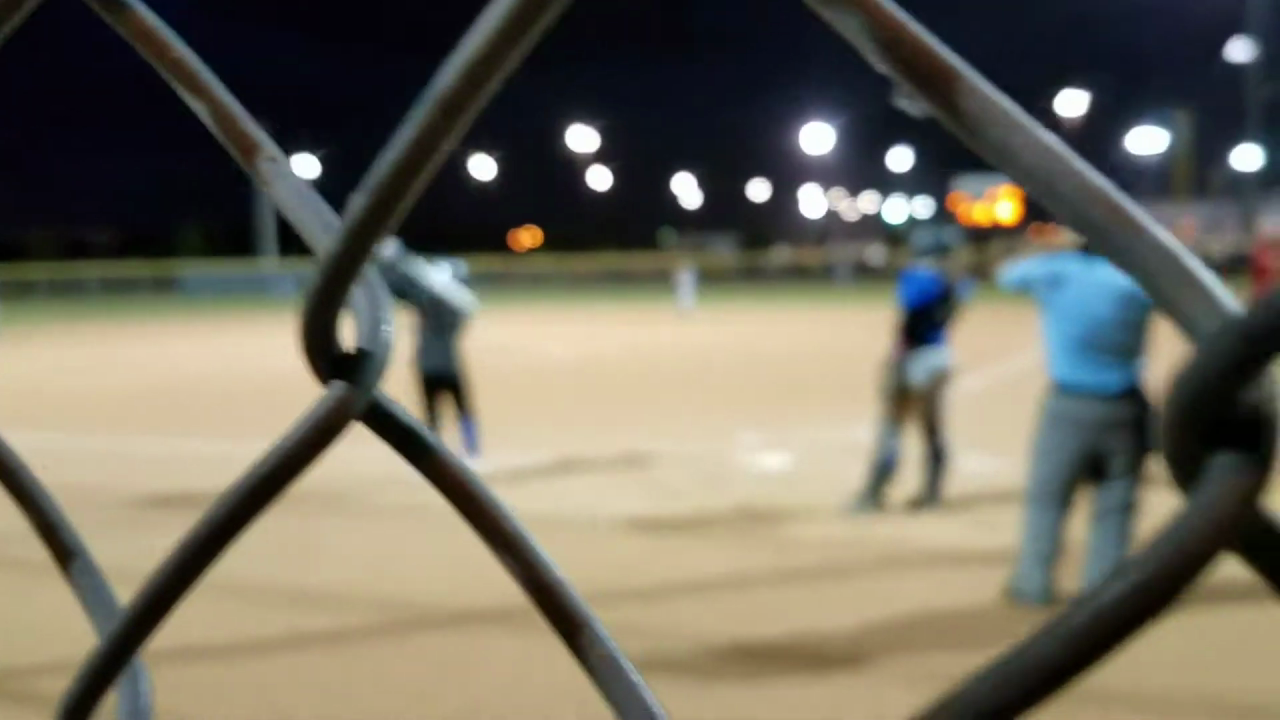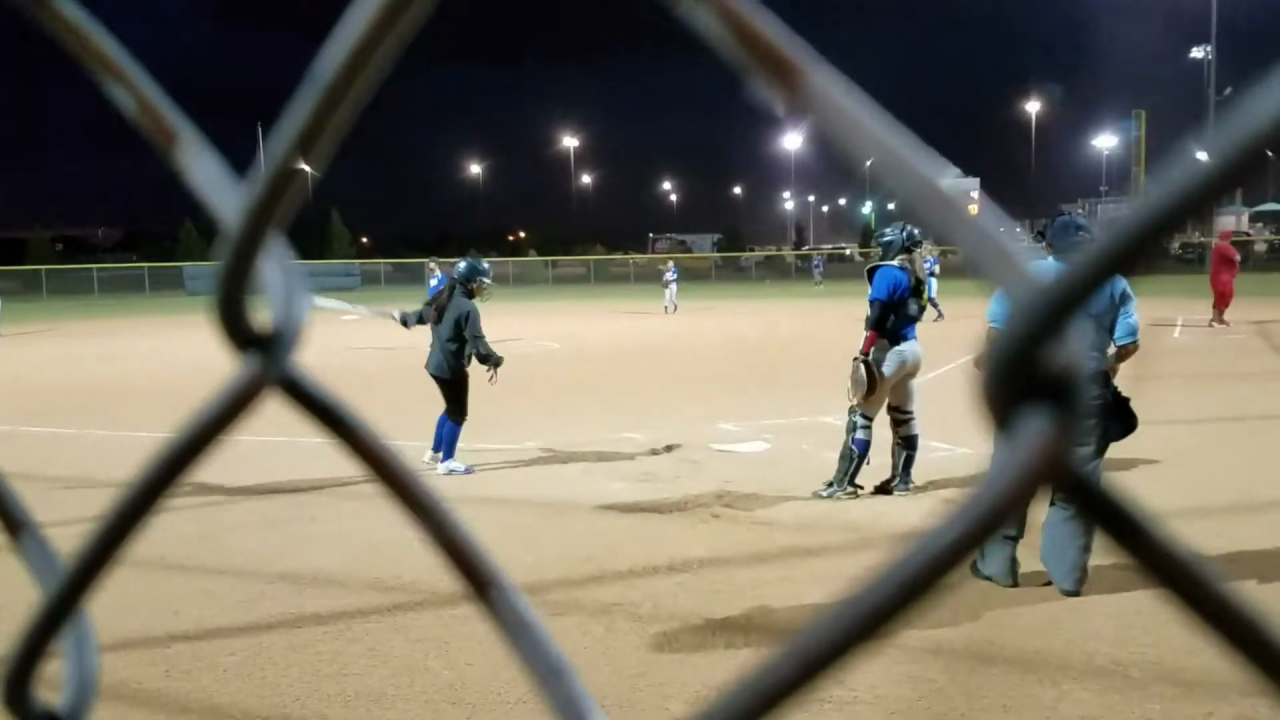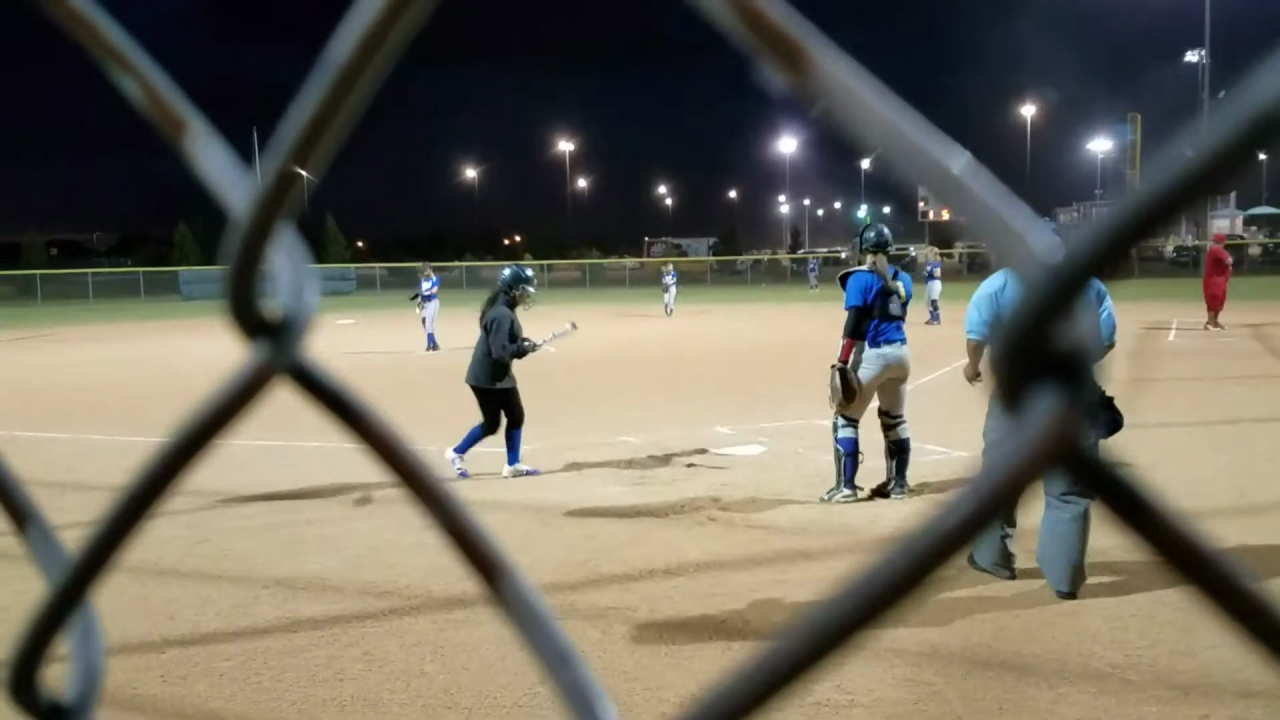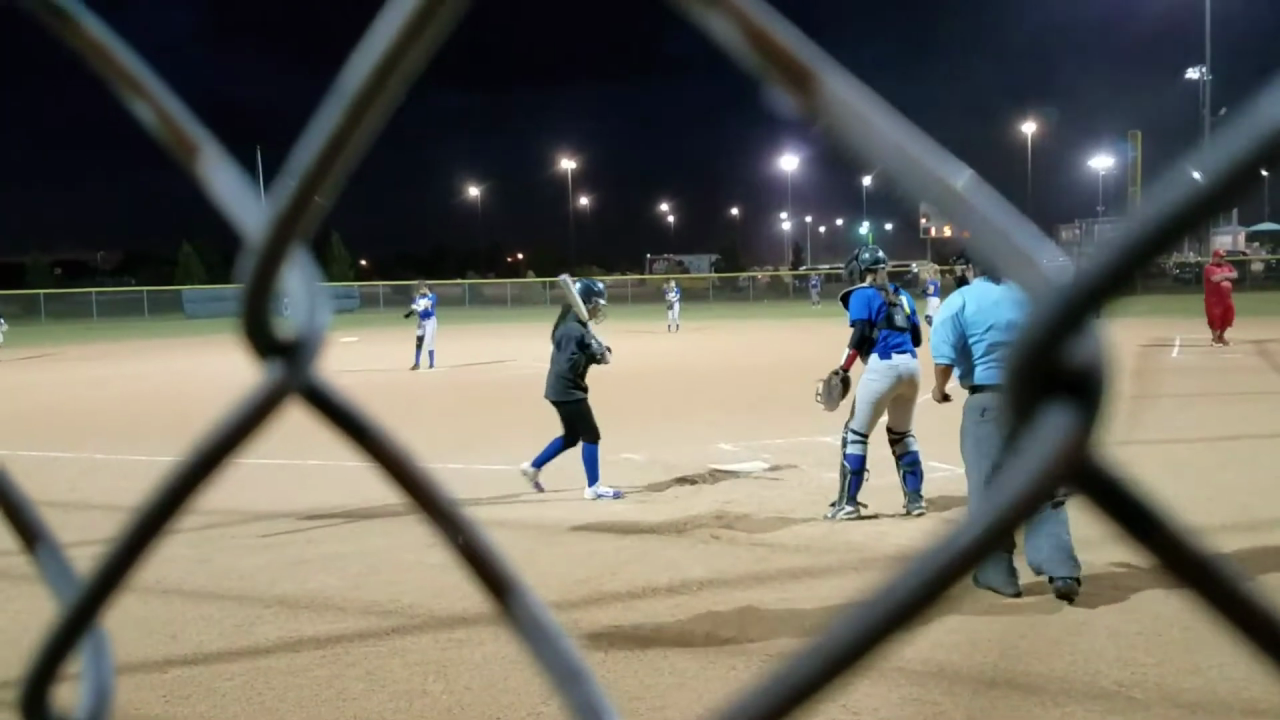
dt=0.5s
person 1, frame 1
left shoulder: (1058, 273)
right shoulder: (1138, 280)
left elbow: (1005, 272)
left wrist: (1056, 250)
left hip: (1069, 405)
right hip: (1122, 407)
left knee: (1047, 496)
right knee: (1115, 505)
left ankle: (1034, 585)
person 1, frame 2
left shoulder: (1026, 276)
right shoulder: (1113, 283)
left elbow: (997, 329)
right elbow: (1128, 344)
left wrist: (987, 355)
right wrist: (1110, 363)
right hip: (1088, 392)
left ankle: (997, 564)
right ankle: (1068, 574)
person 1, frame 3
left shoulder: (1000, 282)
right shoulder: (1089, 285)
left elbow: (976, 335)
right elbow: (1106, 339)
left wrist: (972, 365)
right knee: (1070, 488)
left ankle: (992, 555)
right ankle: (1065, 577)
person 1, frame 4
left shoulder: (960, 301)
left elbow: (945, 357)
left wrist: (939, 387)
left hip: (989, 403)
left knee: (989, 488)
left ankle: (997, 572)
right ankle: (1062, 570)
person 2, frame 1
left shoulder: (918, 279)
right shoulder: (952, 283)
left elbow: (909, 323)
left wrist: (896, 360)
left hip: (918, 359)
right hip: (939, 358)
left knee: (892, 426)
right knee: (933, 427)
left ankle: (872, 497)
right ankle: (931, 493)
person 2, frame 2
left shoulder: (887, 273)
right shoulder: (919, 278)
left elbow: (877, 318)
right elbow: (911, 314)
left wrist: (863, 354)
left hip: (889, 352)
right hip: (912, 350)
left knee: (861, 416)
right knee: (904, 416)
left ankle: (844, 483)
right ankle: (901, 479)
person 2, frame 3
left shoulder: (859, 278)
right shoulder: (903, 279)
left elbow: (854, 323)
right elbow: (897, 314)
left wrist: (841, 362)
left hip: (873, 354)
right hip: (900, 353)
left knee: (846, 419)
right knee: (895, 419)
left ankle: (846, 486)
right ankle: (897, 483)
person 2, frame 4
left shoulder: (862, 294)
right shoulder: (902, 295)
left elbow: (861, 334)
right elbow: (916, 338)
left wrist: (843, 369)
left hip: (882, 367)
right hip: (910, 366)
left knee: (855, 434)
right knee: (902, 433)
left ankle: (848, 503)
right ankle: (915, 499)
person 3, frame 1
left shoulder: (427, 299)
right shoulder: (460, 302)
left elbow: (395, 282)
left wrist: (387, 258)
left hip: (428, 365)
right hip: (449, 364)
left knee: (432, 414)
right knee: (465, 413)
right ankle: (472, 456)
person 3, frame 2
left shoulder: (441, 299)
right shoulder: (467, 308)
left elbow: (419, 315)
right elbow: (477, 342)
left wrist: (404, 318)
right wrist: (494, 362)
left hip: (437, 364)
right hip: (452, 367)
left knee: (452, 409)
right knee: (458, 414)
left ankle: (435, 452)
right ankle: (447, 461)
person 3, frame 3
left shoulder: (507, 311)
right shoulder: (501, 315)
right elbow: (500, 352)
left wrist: (525, 346)
right wrist: (525, 349)
left hip: (502, 375)
right hip: (487, 377)
left knee: (516, 416)
right knee: (491, 424)
left ankle: (513, 464)
right ankle: (457, 454)
person 3, frame 4
left shoulder: (580, 325)
right shoulder: (572, 329)
left elbow: (593, 351)
right elbow: (570, 365)
left wrist: (602, 353)
right wrist: (593, 354)
left hip: (566, 389)
right hip: (567, 390)
left knee: (571, 436)
right knee: (590, 434)
left ankle: (533, 467)
right ankle: (594, 487)
